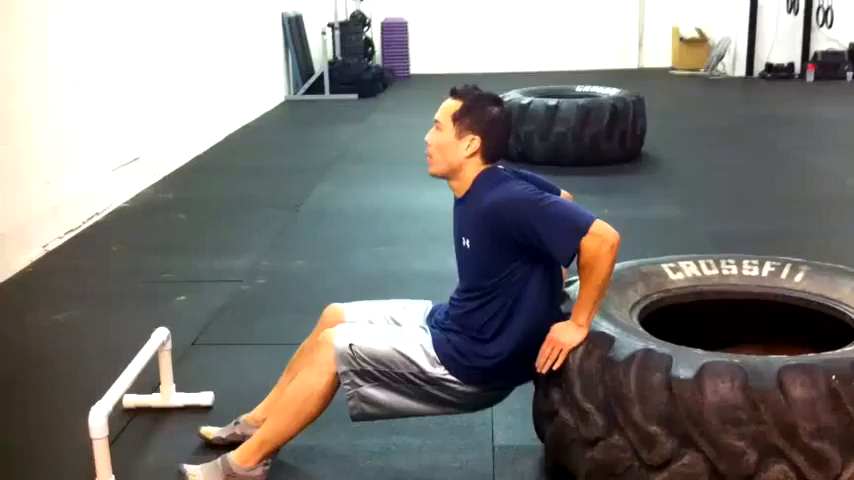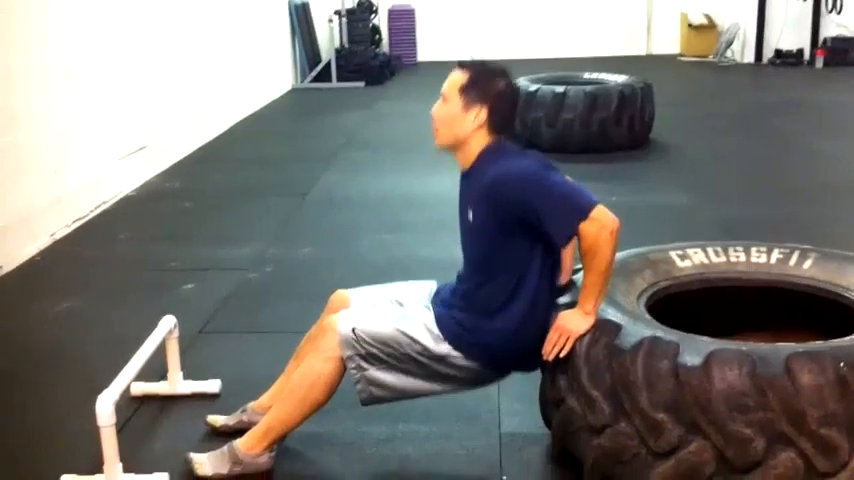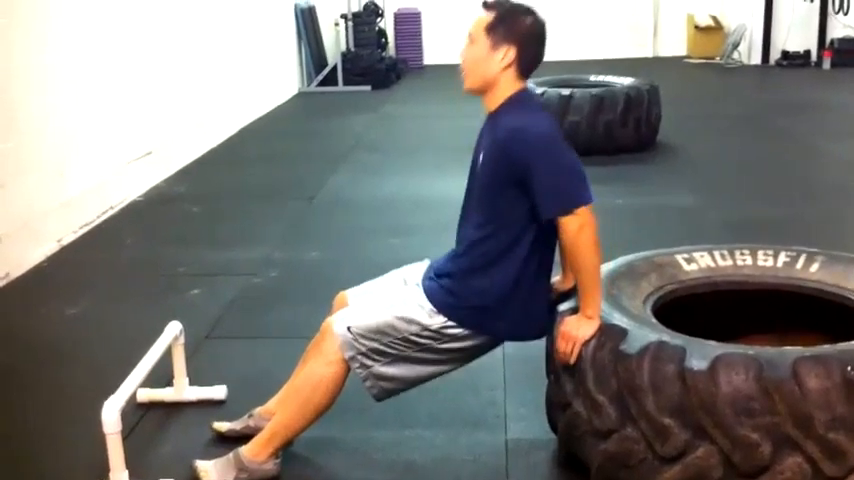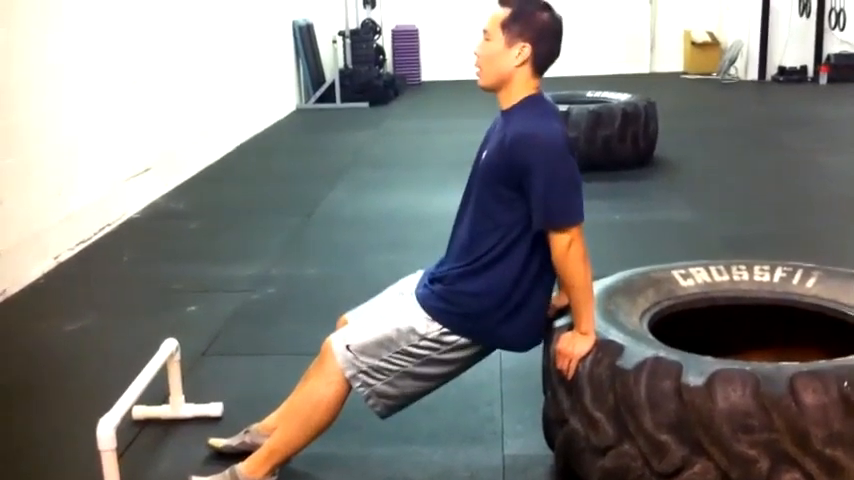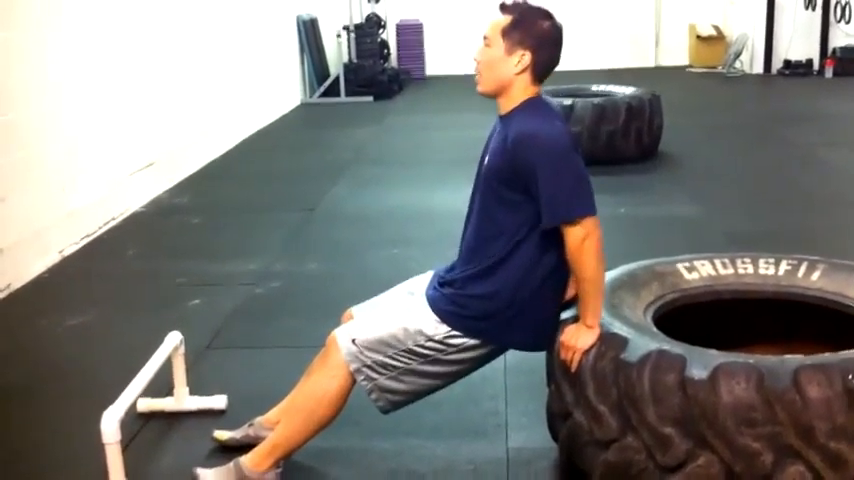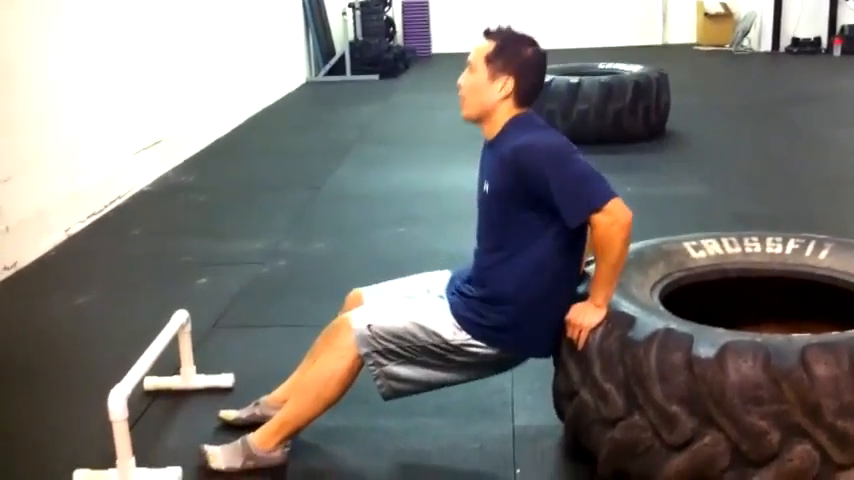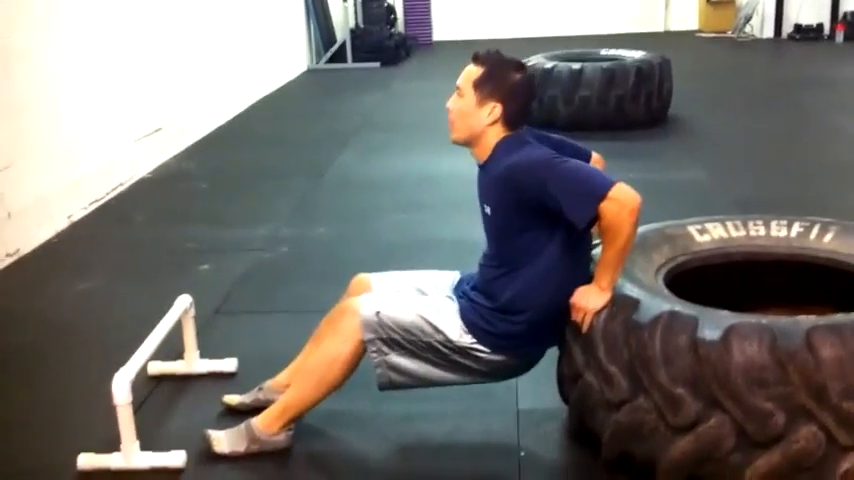
dt=0.3s
person 1, frame 1
left shoulder: (505, 202)
right shoulder: (490, 185)
left elbow: (603, 239)
right elbow: (562, 201)
left wrist: (577, 324)
right wrist: (542, 290)
left hip: (470, 359)
right hip: (454, 324)
left knee: (333, 347)
right knee: (334, 318)
right ankle: (256, 423)
person 1, frame 2
left shoulder: (507, 178)
right shoulder: (492, 164)
left elbow: (602, 225)
right elbow: (562, 193)
left wrist: (584, 311)
right wrist: (554, 280)
left hip: (477, 337)
right hip: (462, 305)
left knee: (337, 331)
right knee: (340, 304)
right ankle: (262, 411)
person 1, frame 3
left shoulder: (528, 132)
right shoulder: (510, 117)
left elbow: (577, 219)
right elbow: (561, 209)
left wrist: (588, 315)
right wrist: (567, 278)
left hip: (472, 305)
right hip: (458, 276)
left knee: (339, 337)
right knee: (346, 308)
right ankle: (271, 417)
person 1, frame 4
left shoulder: (537, 137)
right shoulder: (518, 120)
left elbow: (565, 237)
right elbow: (552, 226)
left wrist: (583, 331)
right wrist: (560, 295)
left hip: (466, 310)
right hip: (450, 283)
left knee: (340, 356)
right knee: (348, 330)
right ankle: (267, 433)
person 1, frame 5
left shoulder: (538, 137)
right shoulder: (519, 123)
left elbow: (583, 229)
right elbow: (558, 222)
left wrist: (588, 323)
right wrist: (555, 285)
left hip: (477, 313)
right hip: (463, 286)
left knee: (345, 347)
right knee: (352, 324)
right ankle: (270, 424)
person 1, frame 6
left shoulder: (532, 149)
right shoulder: (510, 138)
left elbow: (613, 217)
right elbow: (573, 189)
left wrist: (596, 303)
right wrist: (562, 273)
left hip: (492, 322)
right hip: (477, 292)
left knee: (354, 331)
right knee: (358, 302)
left ankle: (264, 444)
right ankle: (278, 403)
person 1, frame 7
left shoulder: (524, 167)
right shoulder: (515, 151)
left elbow: (625, 203)
right elbow: (593, 162)
left wrist: (600, 286)
right wrist: (569, 257)
left hip: (498, 330)
right hip: (483, 295)
left knee: (358, 314)
right knee: (362, 287)
left ankle: (267, 428)
right ankle: (280, 389)
